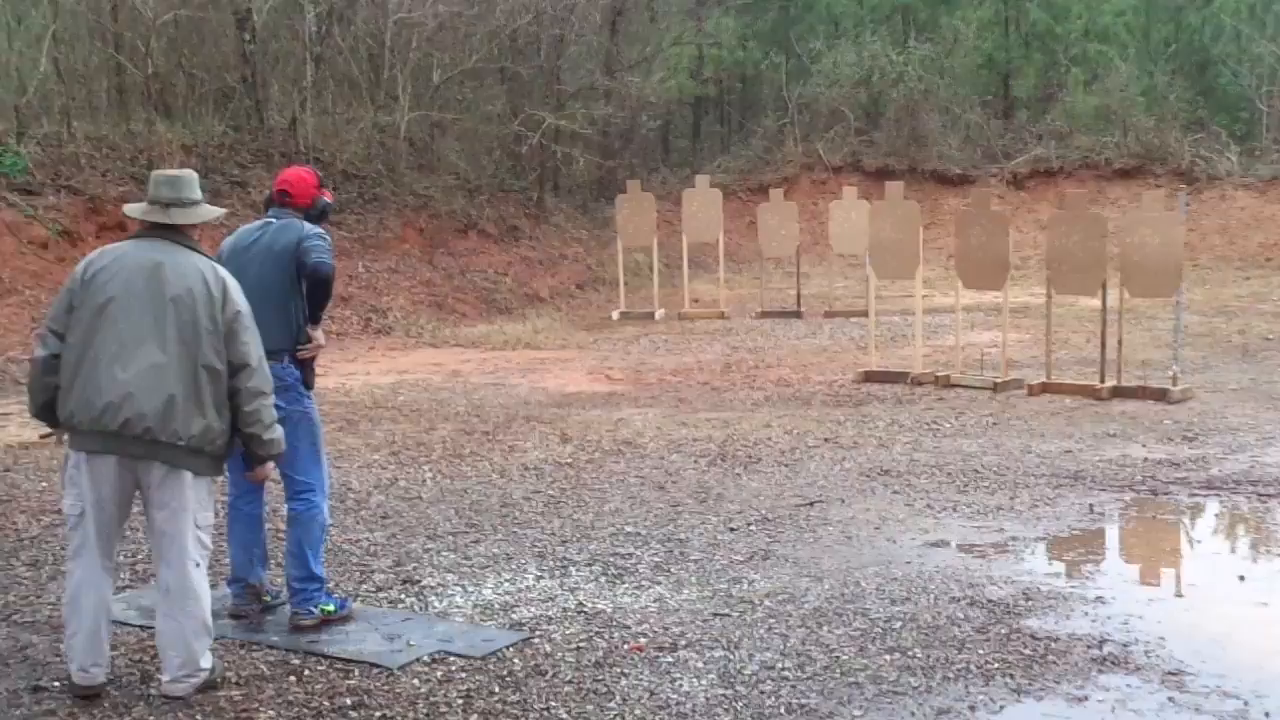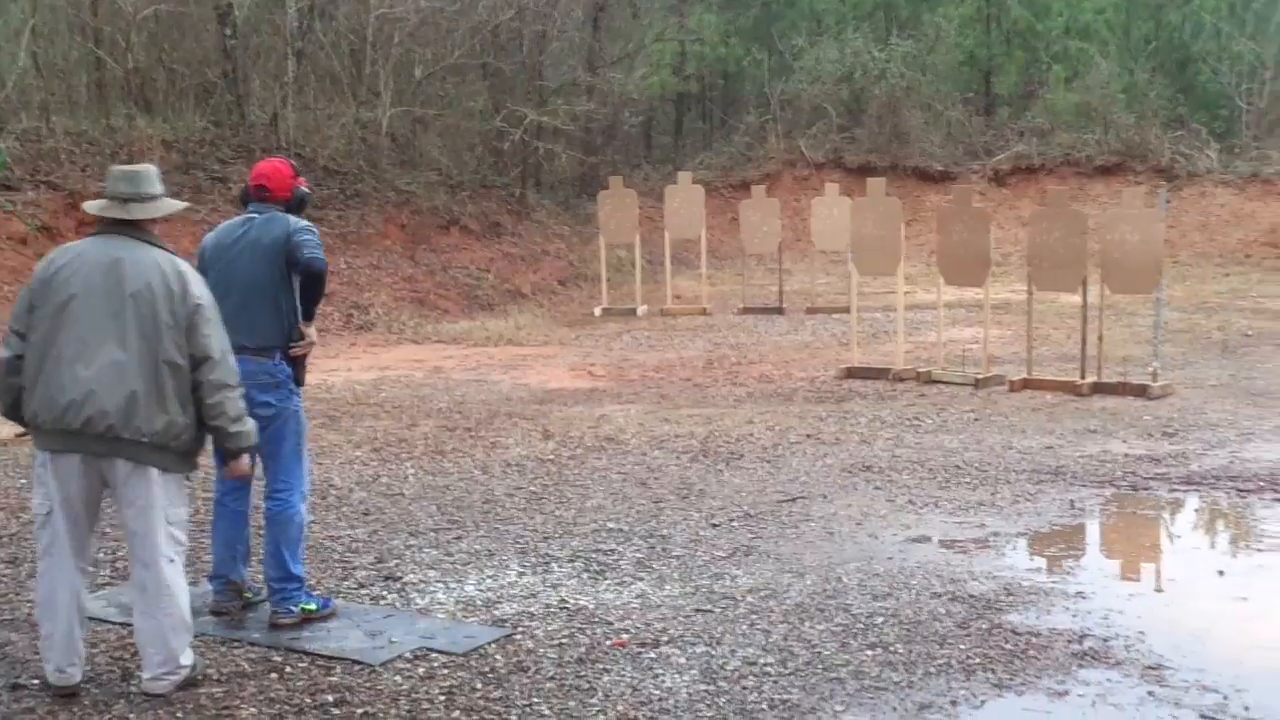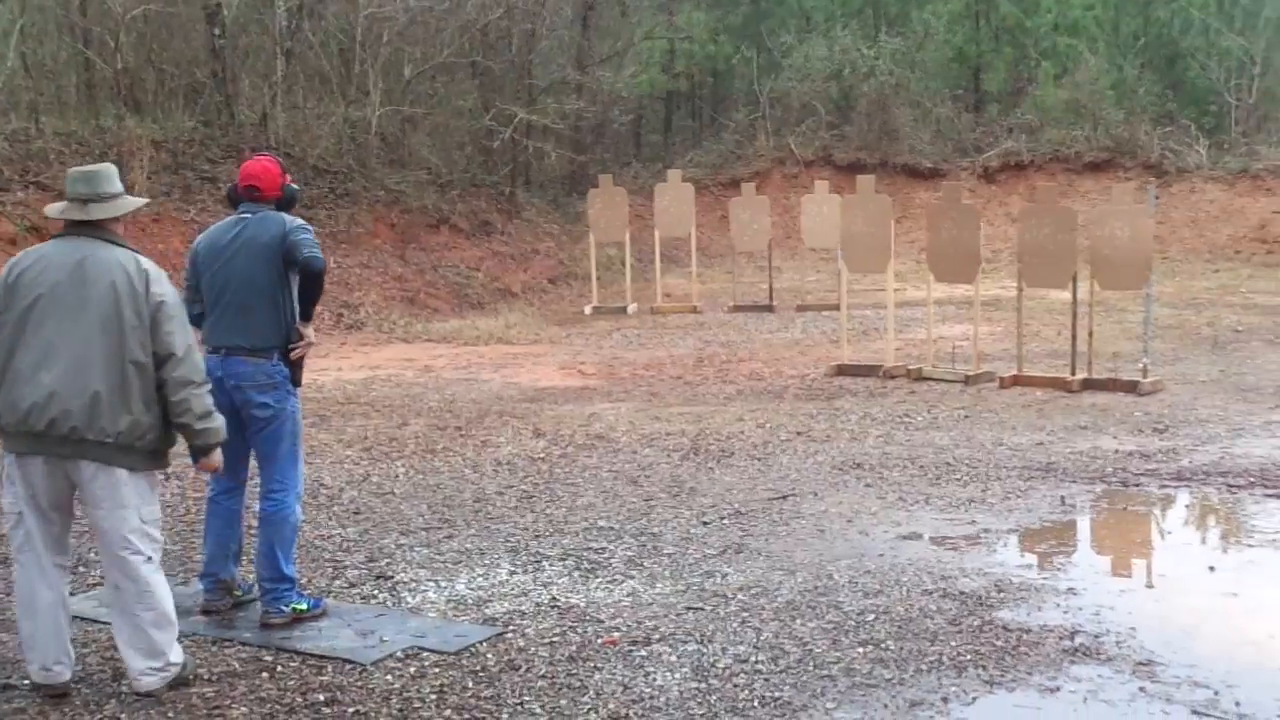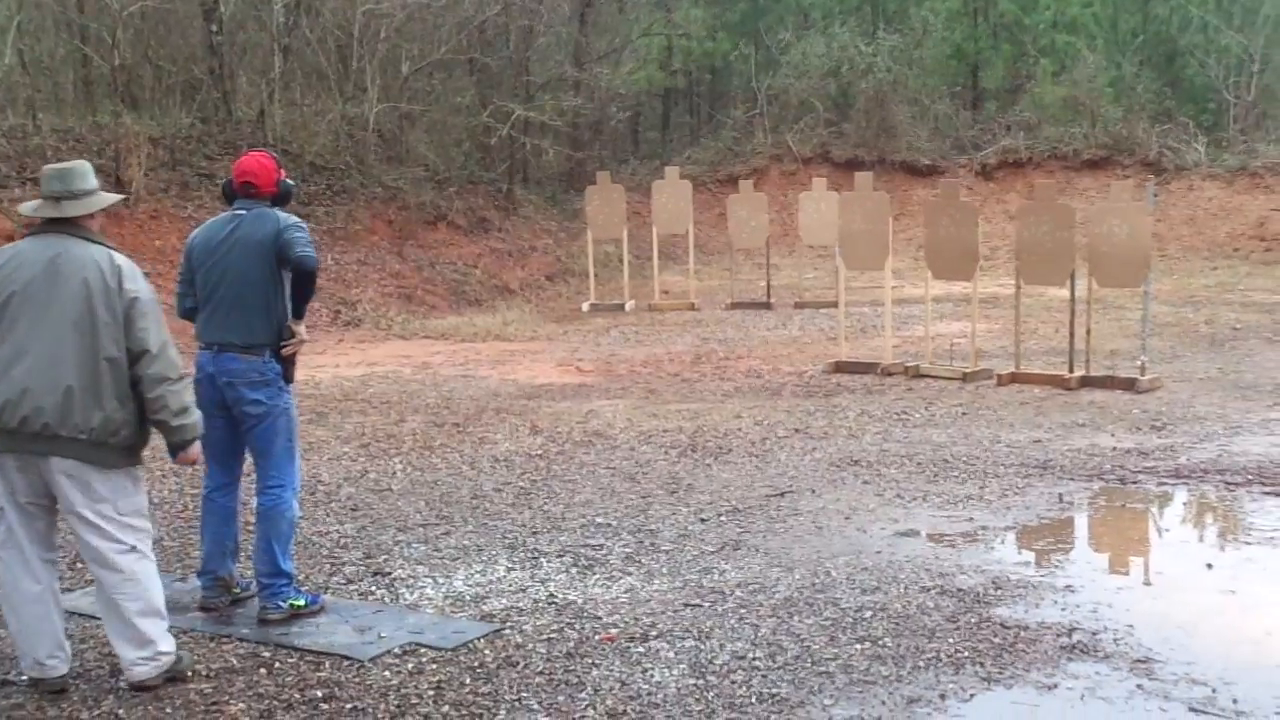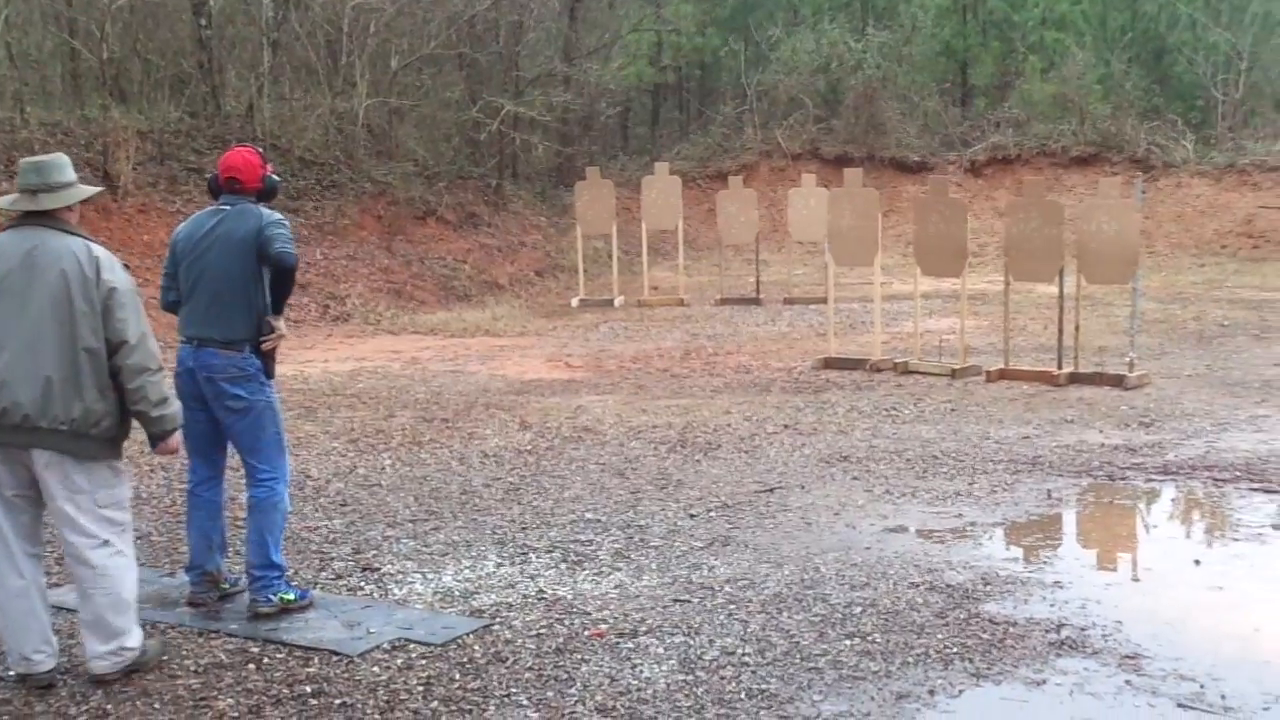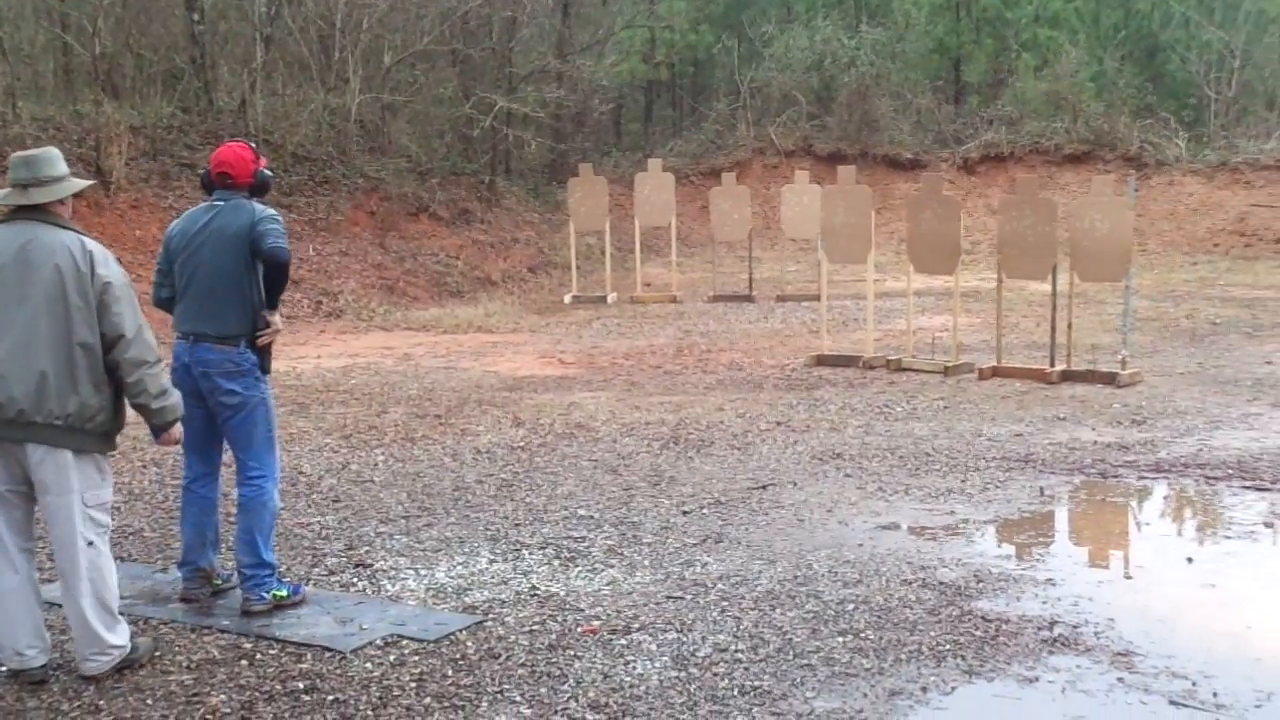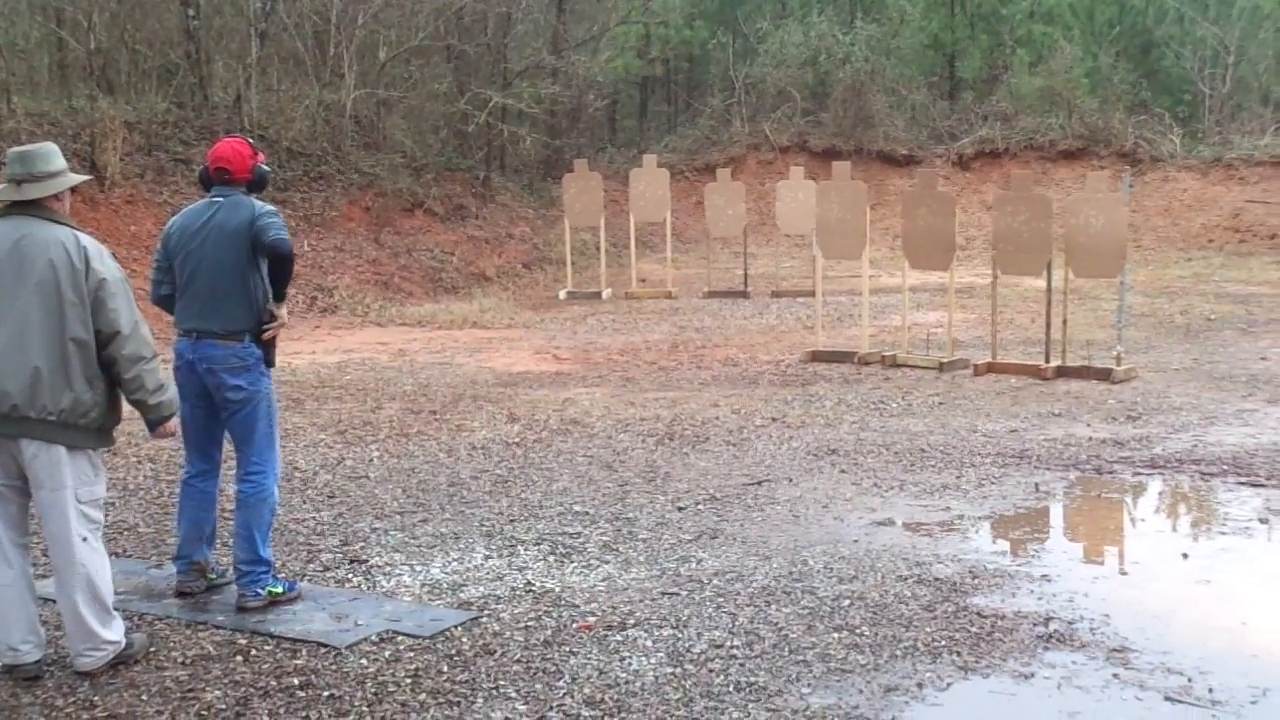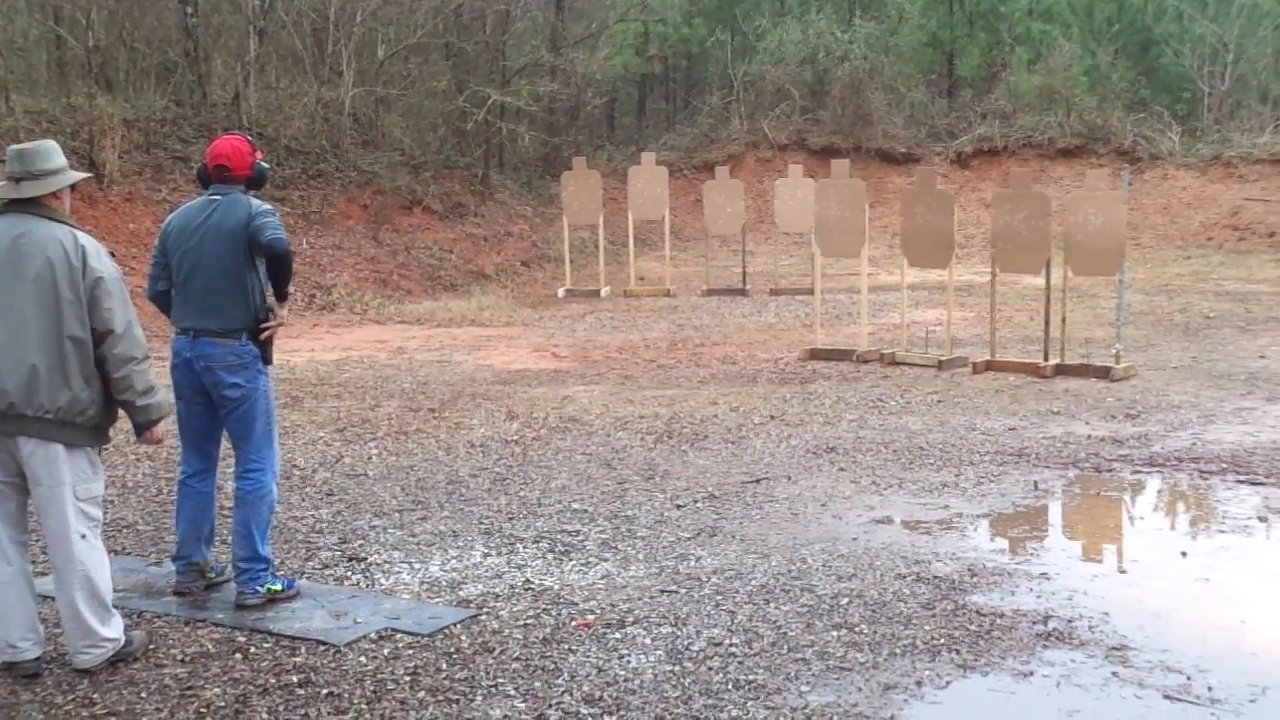
dt=0.2s
person 1, frame 1
left shoulder: (95, 265)
right shoulder: (216, 280)
left elbow: (50, 351)
right elbow: (249, 375)
left wrist: (52, 413)
right wrist: (263, 446)
left hip: (96, 434)
right hip: (179, 439)
left knee: (89, 555)
right knee: (182, 561)
left ankle: (86, 671)
right ankle: (185, 672)
person 1, frame 2
left shoulder: (56, 264)
right shoulder: (177, 275)
right elbow: (213, 368)
right wrist: (235, 440)
left hip: (63, 432)
right hip: (147, 436)
left knee: (61, 554)
right knee: (156, 558)
left ankle: (62, 670)
right ankle: (166, 669)
person 1, frame 3
right shoulder: (142, 274)
right elbow: (180, 367)
right wrist: (205, 437)
right hip: (114, 438)
right knee: (134, 556)
left ankle: (50, 670)
right ankle: (156, 667)
person 1, frame 4
right shoulder: (116, 270)
right elbow: (155, 362)
right wrist: (182, 432)
right hip: (89, 435)
right knee: (121, 547)
left ankle: (45, 665)
right ankle: (150, 657)
person 1, frame 5
right shoulder: (94, 262)
right elbow: (134, 352)
right wrist: (161, 422)
right hip: (70, 425)
right knee: (101, 538)
right ankle: (114, 648)
person 1, frame 6
right shoulder: (87, 256)
right elbow: (131, 346)
right wrist: (162, 413)
right hip: (63, 420)
right knee: (81, 541)
right ankle: (102, 649)
person 1, frame 7
right shoulder: (82, 251)
right elbow: (127, 342)
right wrist: (157, 406)
right hip: (57, 415)
right knee: (74, 535)
right ankle: (97, 646)
person 1, frame 8
right shoulder: (81, 250)
right elbow: (120, 343)
right wrist: (145, 411)
right hip: (54, 412)
right knee: (73, 532)
right ankle: (96, 643)
person 2, frame 1
left shoulder: (234, 240)
right shoulder: (307, 235)
right elbow: (321, 271)
right wrist: (313, 324)
right hip: (279, 374)
left knee: (243, 488)
right knee: (307, 488)
left ankle: (246, 591)
right ankle: (308, 600)
person 2, frame 2
left shoulder: (215, 238)
right shoulder: (293, 229)
right elbow: (314, 265)
right wrist: (306, 320)
right hip: (269, 371)
left knee: (230, 484)
right knee: (286, 488)
left ankle: (227, 587)
right ankle: (287, 599)
person 2, frame 3
left shoulder: (206, 240)
right shoulder: (288, 228)
left elbow: (194, 312)
right elbow: (313, 265)
right wrist: (305, 320)
left hip: (217, 369)
right hip: (265, 372)
left knee: (225, 484)
right knee: (281, 488)
left ankle: (218, 586)
right ankle: (279, 600)
person 2, frame 4
left shoulder: (201, 235)
right shoulder: (283, 225)
left elbow: (186, 306)
right elbow: (306, 264)
right wrist: (297, 318)
left hip: (209, 366)
right hip: (258, 369)
left knee: (219, 482)
right knee: (278, 483)
left ankle: (216, 583)
right ankle: (278, 595)
person 2, frame 5
left shoulder: (186, 229)
right shoulder: (265, 221)
left elbow: (169, 299)
right elbow: (285, 261)
right wrist: (275, 313)
left hip: (190, 360)
right hip: (239, 364)
left knee: (204, 475)
right knee: (268, 475)
left ankle: (205, 579)
right ankle: (268, 587)
person 2, frame 6
left shoulder: (180, 225)
right shoulder: (258, 216)
left elbow: (162, 295)
right elbow: (277, 255)
right wrist: (270, 308)
left hip: (187, 356)
right hip: (234, 360)
left knee: (199, 471)
right knee: (258, 474)
left ankle: (197, 574)
right ankle: (259, 586)
person 2, frame 7
left shoulder: (179, 222)
right shoulder: (257, 212)
left elbow: (161, 293)
right elbow: (281, 249)
right wrist: (278, 301)
left hip: (188, 353)
right hip: (238, 356)
left knee: (199, 467)
right knee: (258, 470)
left ankle: (192, 568)
right ankle: (255, 582)
person 2, frame 8
left shoulder: (177, 220)
right shoulder: (254, 211)
left elbow: (157, 290)
right elbow: (278, 248)
right wrist: (281, 299)
left hip: (186, 353)
right hip: (236, 354)
left knee: (196, 466)
right knee: (257, 468)
left ankle: (191, 568)
right ankle: (254, 580)
